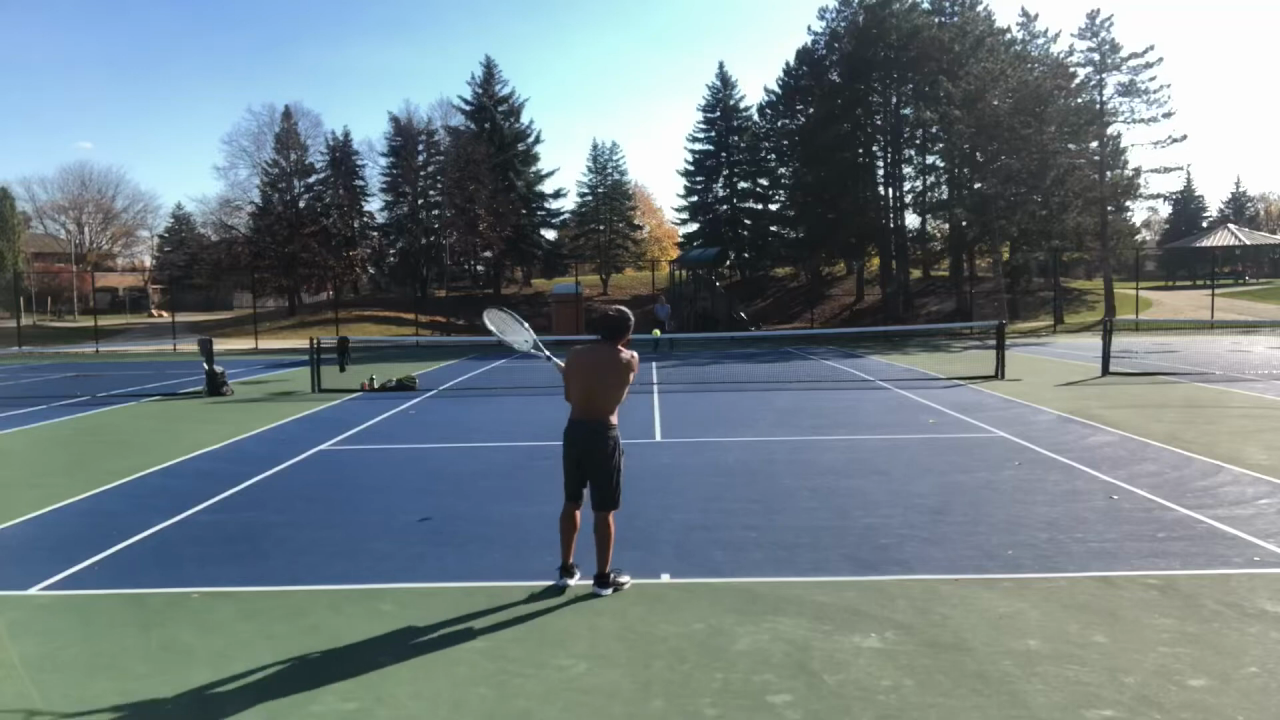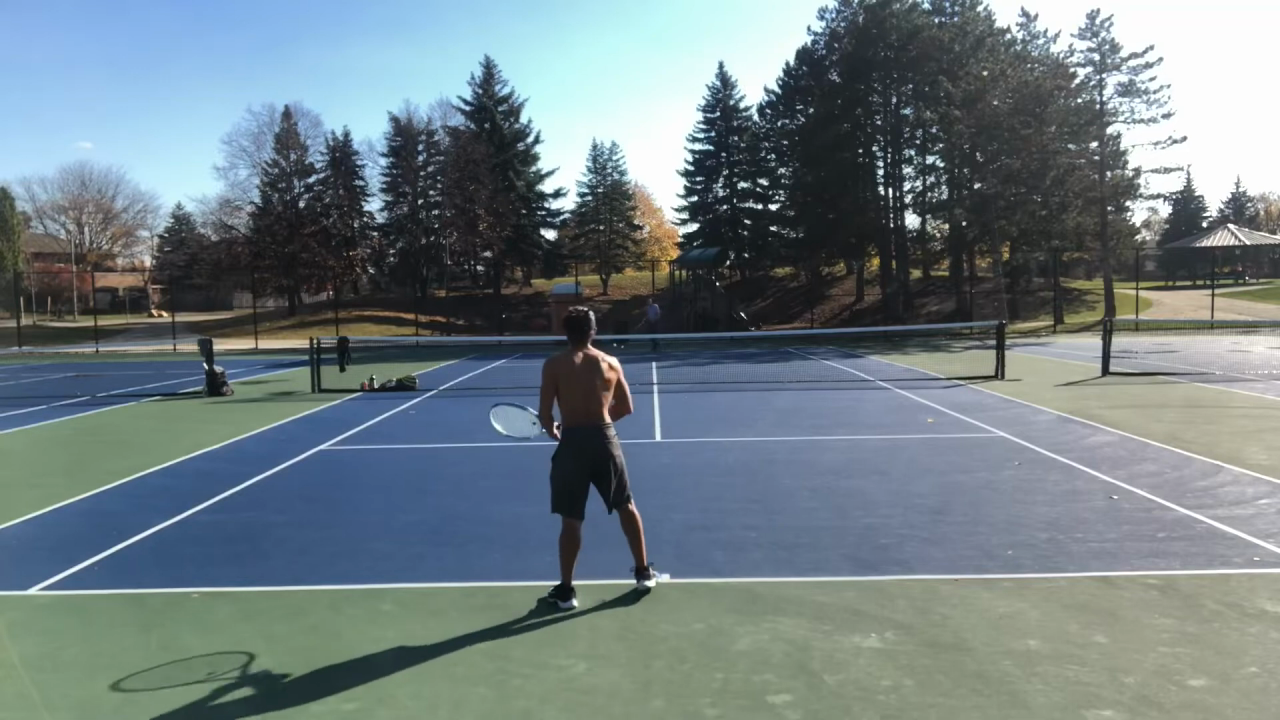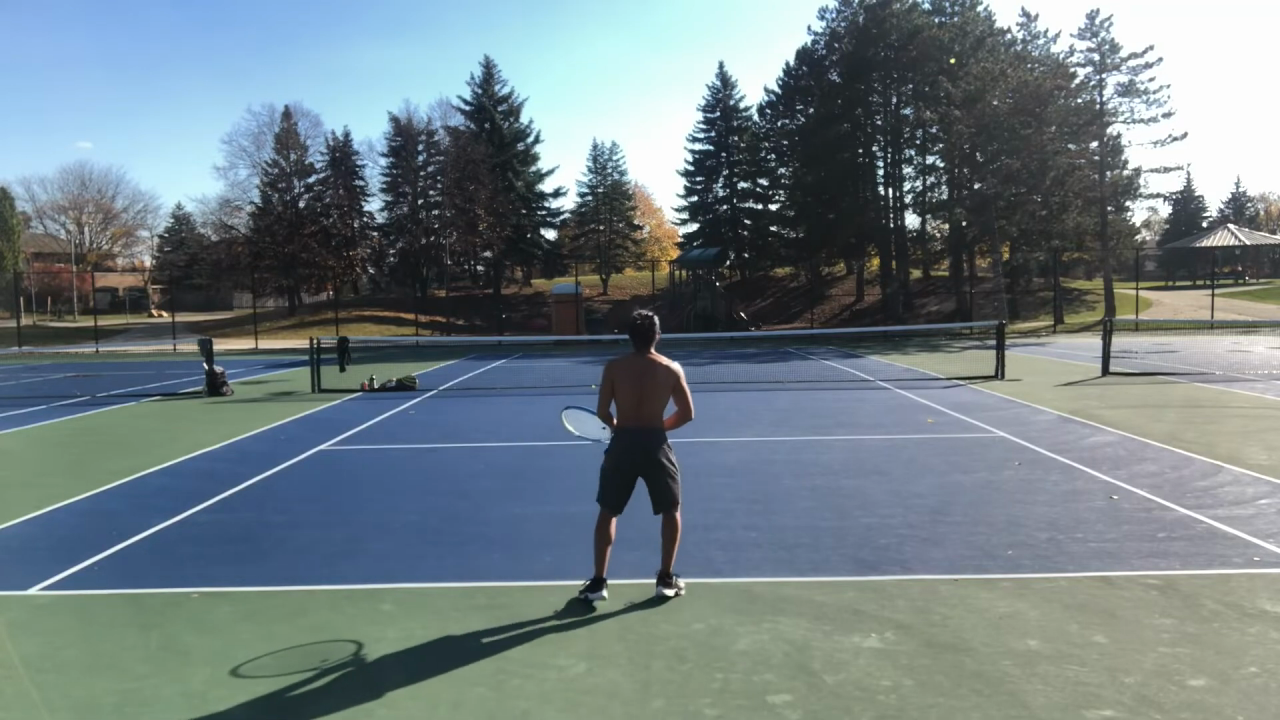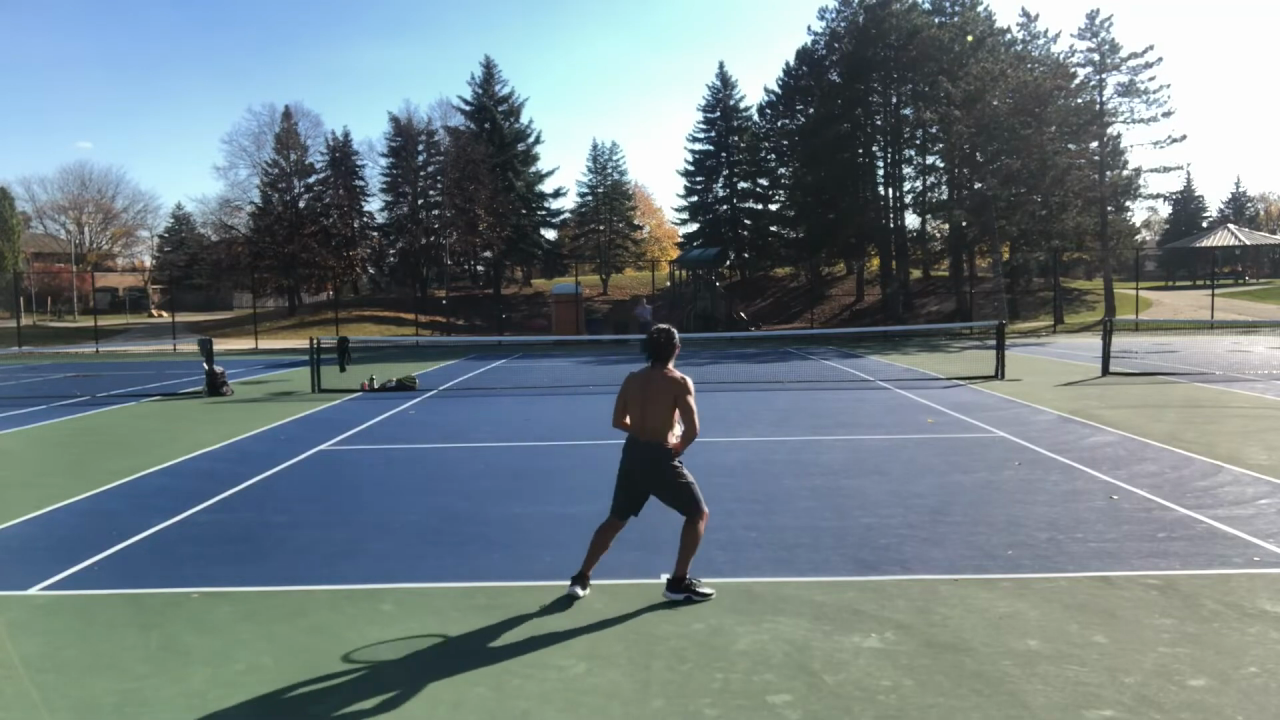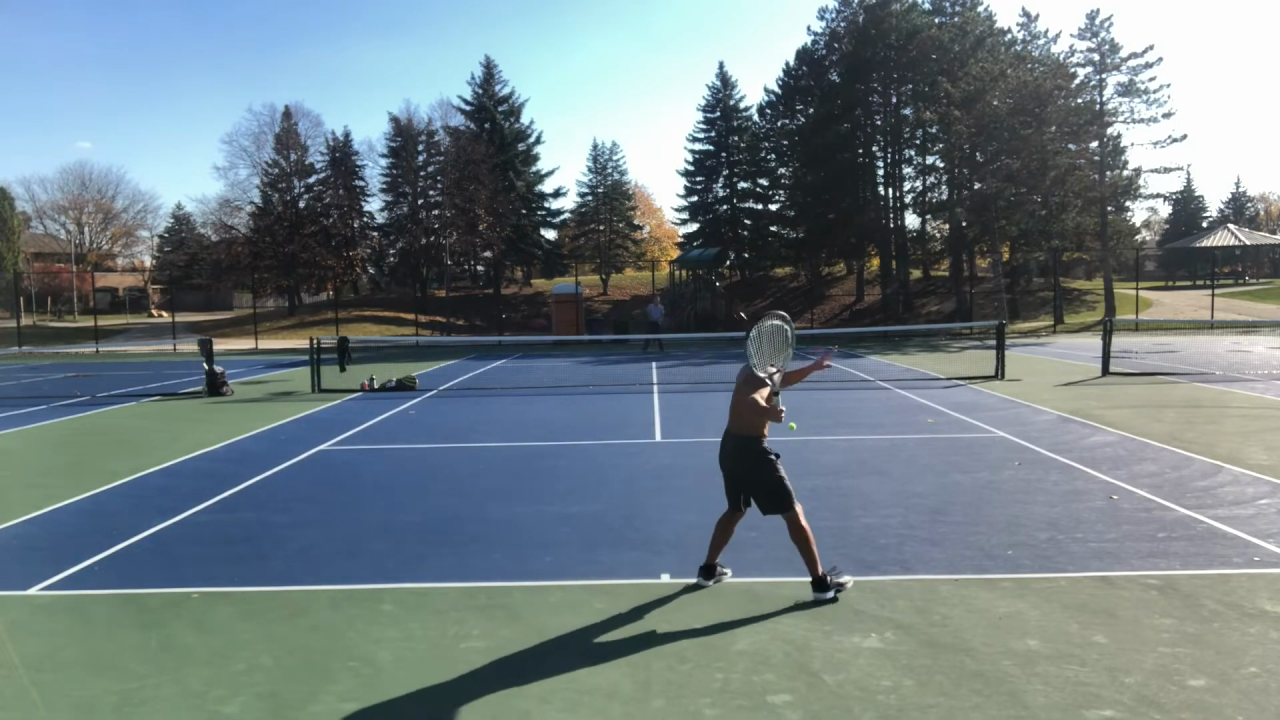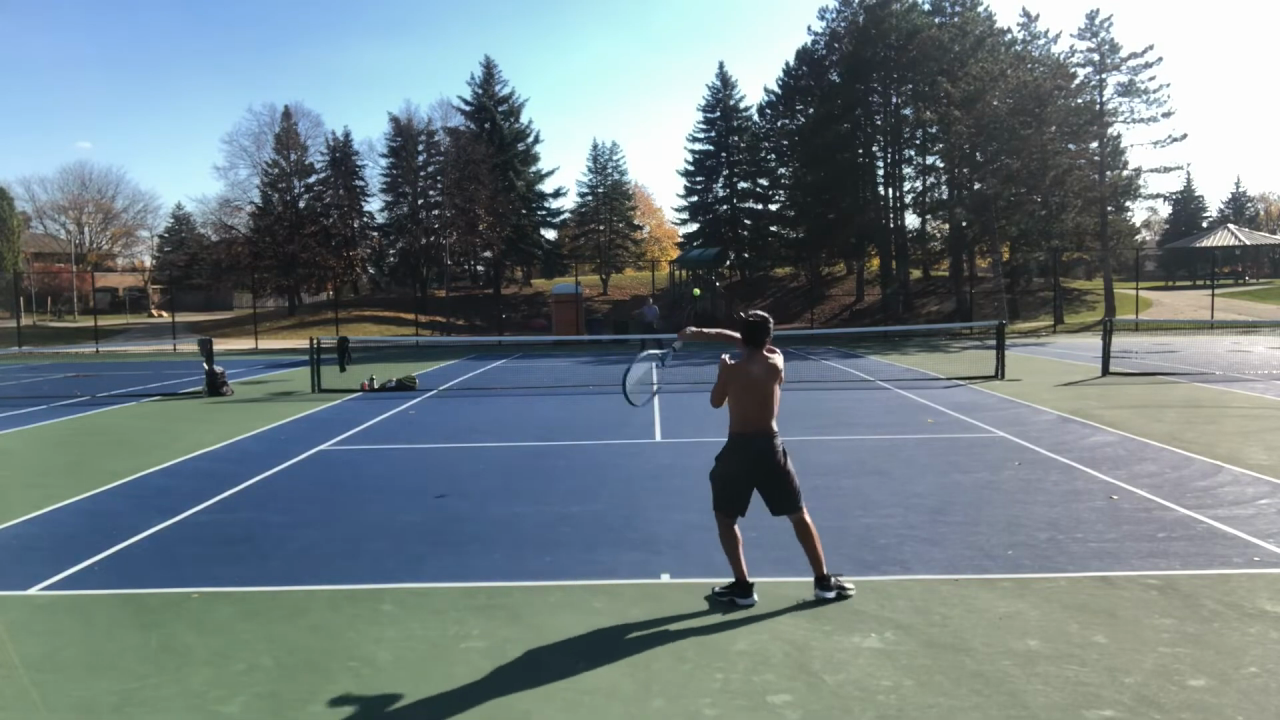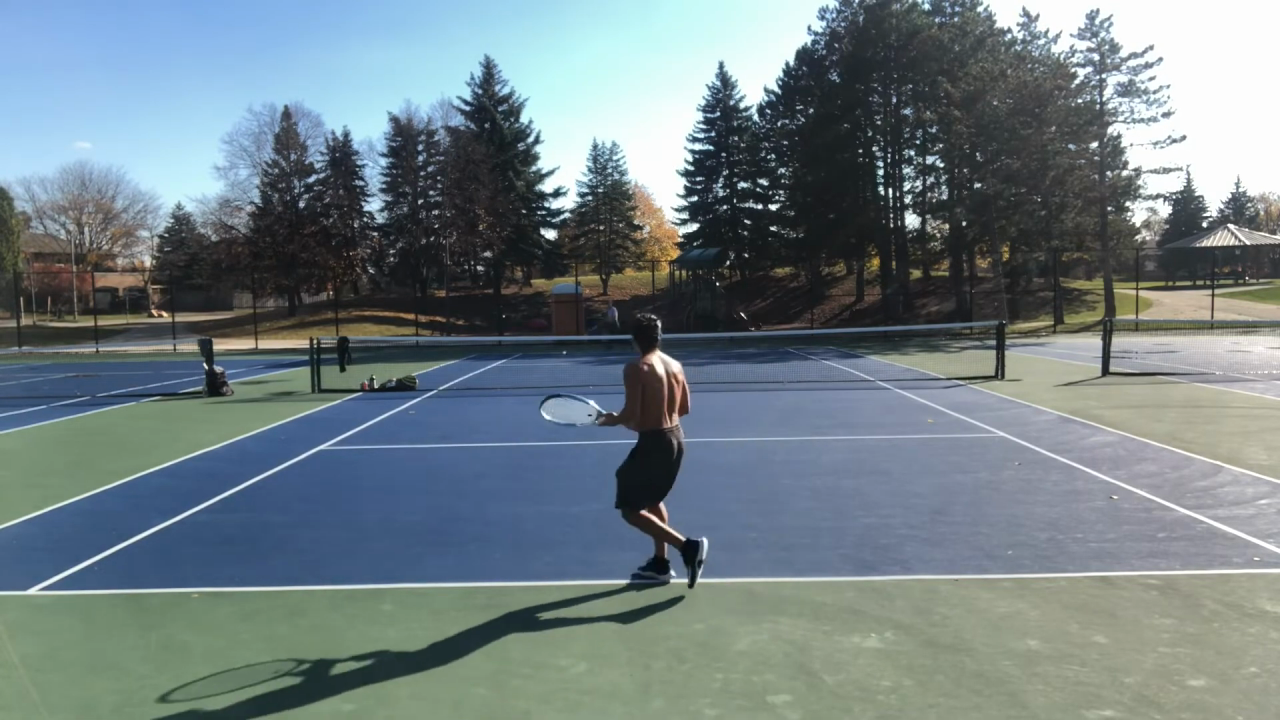
dt=0.7s
person 1, frame 1
left shoulder: (577, 355)
right shoulder: (629, 359)
left elbow: (569, 396)
left hip: (574, 431)
right hip: (604, 436)
left knee: (571, 504)
right knee: (603, 511)
left ankle: (567, 568)
right ankle: (603, 577)
person 1, frame 2
left shoulder: (554, 365)
right shoulder: (611, 363)
left elbow: (545, 413)
right elbow: (626, 409)
left wrist: (552, 431)
left hip: (573, 442)
right hip: (605, 438)
left knee: (571, 520)
right knee: (626, 506)
left ankle: (565, 589)
right ankle: (643, 571)
person 1, frame 3
left shoulder: (614, 367)
right shoulder: (672, 369)
left elbow: (602, 412)
right elbow: (687, 414)
left hip: (622, 444)
right hip: (654, 444)
left knee: (606, 514)
right knee: (671, 511)
left ankle: (598, 582)
right ankle: (666, 579)
person 1, frame 4
left shoulder: (632, 379)
right shoulder: (680, 383)
left elbow: (619, 421)
right elbow: (692, 430)
right wrist: (678, 448)
left hip: (633, 454)
right hip: (661, 459)
left knee: (616, 519)
right knee: (698, 515)
left ankle: (582, 578)
right ankle: (679, 583)
person 1, frame 5
left shoulder: (749, 371)
right shoulder: (763, 376)
left elbow: (780, 381)
right elbow: (750, 403)
left wrist: (814, 367)
right wrist: (770, 412)
left hip: (731, 446)
right hip: (751, 450)
left knee: (736, 510)
right knee: (793, 512)
left ankle: (708, 569)
right ankle: (821, 581)
person 1, frame 6
left shoulder: (732, 370)
right shoulder: (776, 361)
left elbow: (716, 402)
right elbow: (744, 342)
right wrist: (701, 333)
left hip: (739, 448)
right hip: (771, 446)
left knee: (725, 517)
right knee: (799, 514)
left ankle: (742, 586)
right ankle: (824, 580)
person 1, frame 7
left shoulder: (635, 369)
right shoulder: (676, 366)
left elbow: (631, 414)
left wrist: (613, 420)
left hip: (653, 443)
right hip: (675, 439)
left knee: (632, 511)
right knee: (653, 501)
left ankle: (689, 546)
right ankle: (660, 563)
